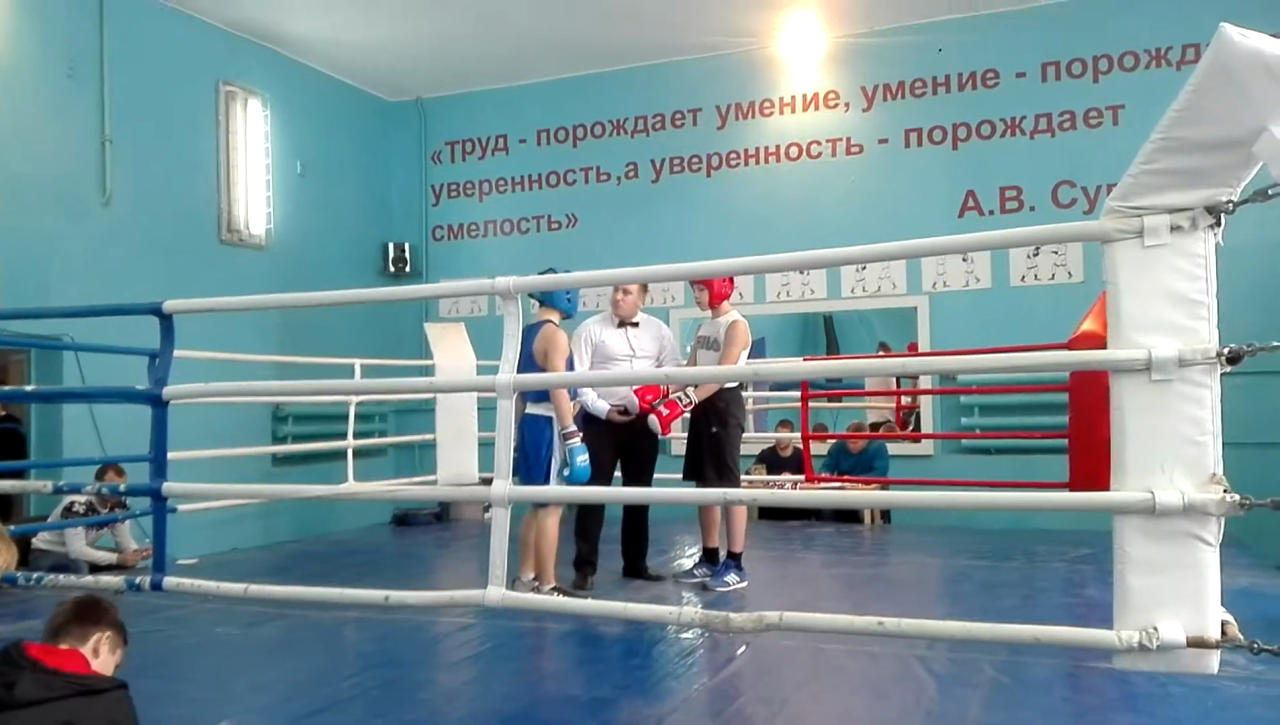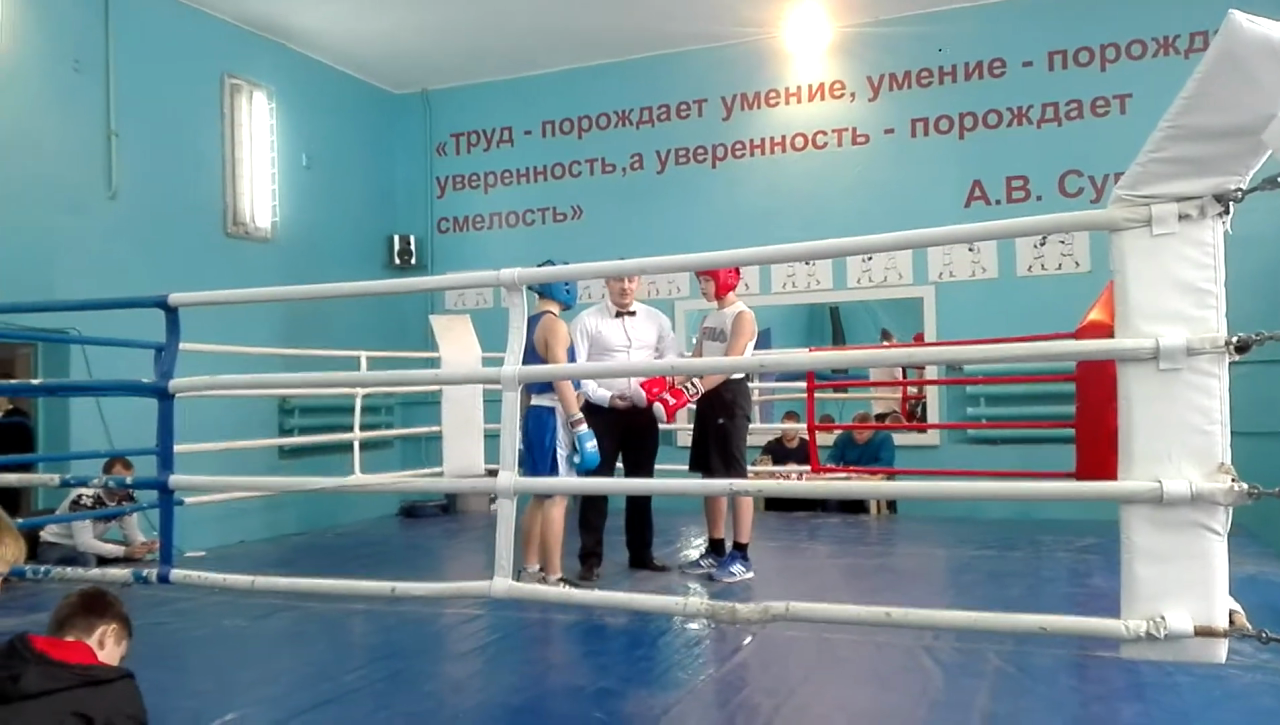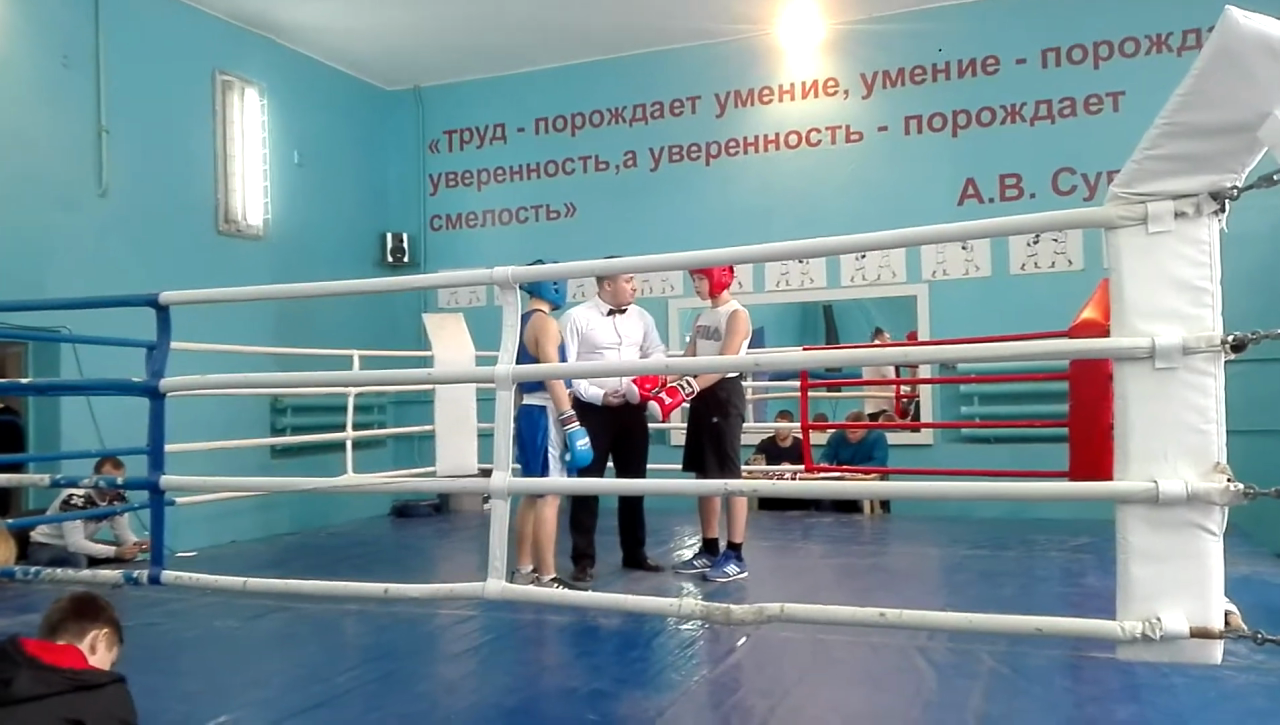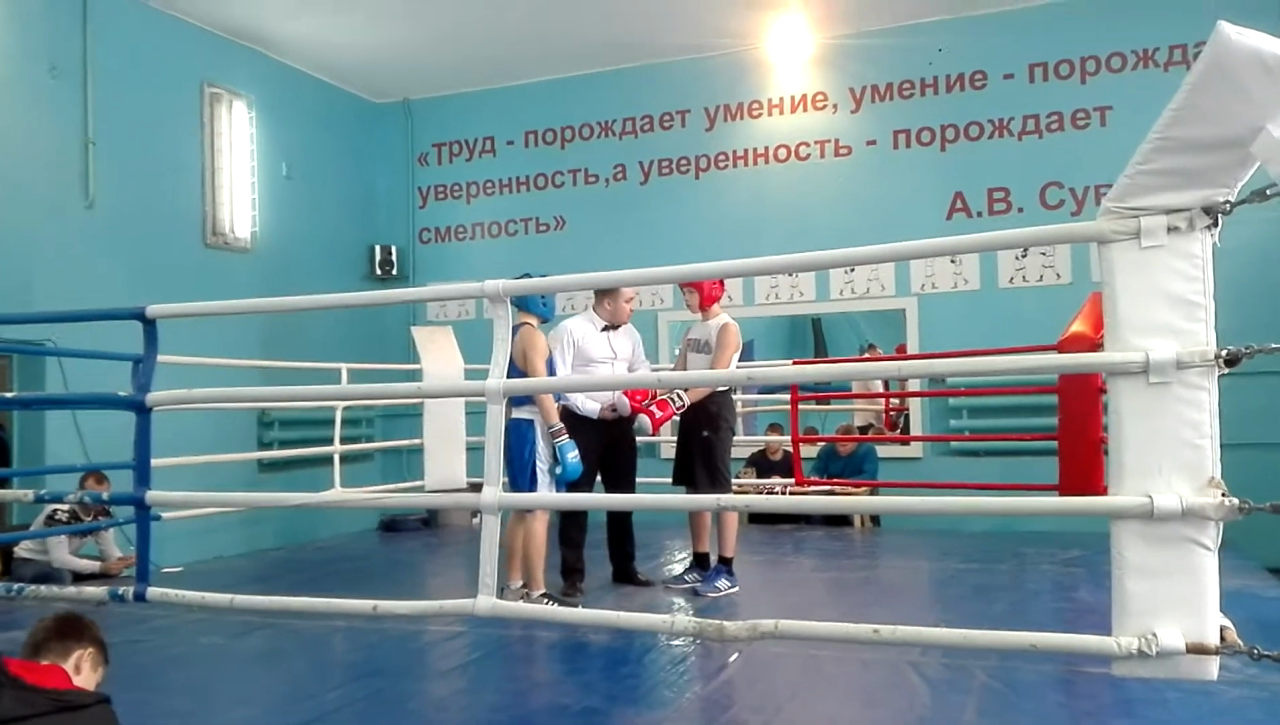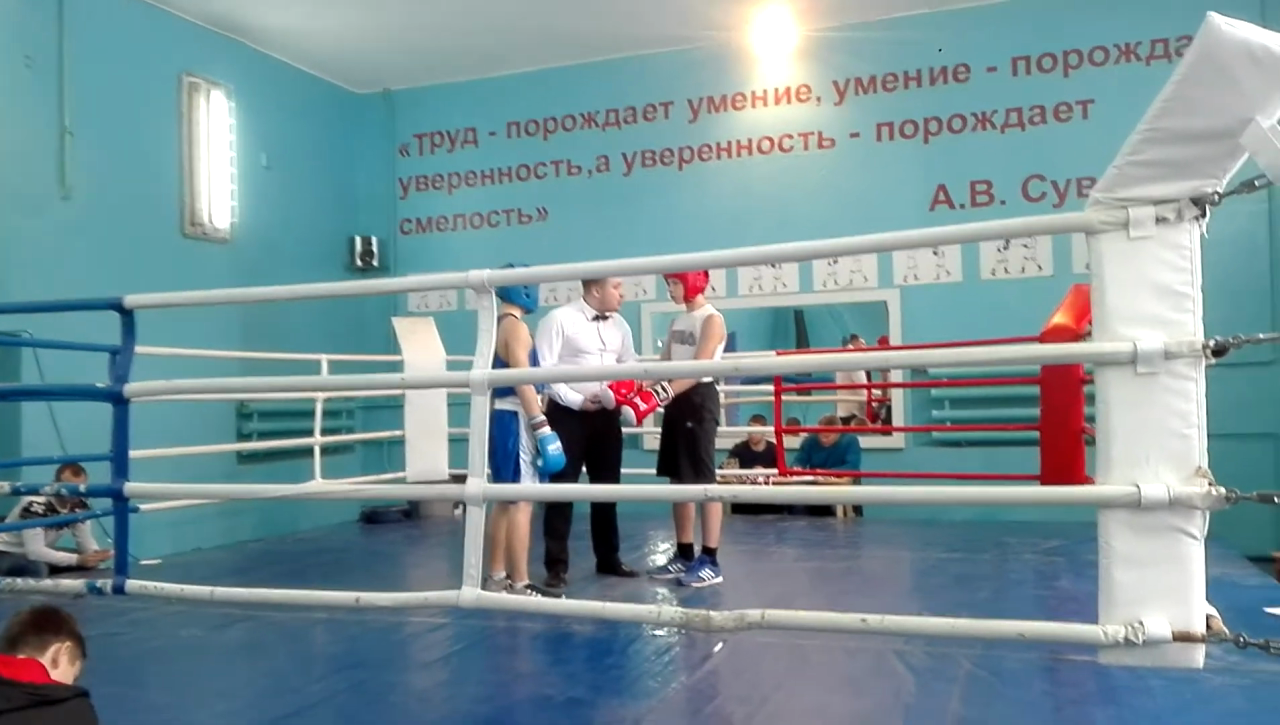
dt=0.2s
person 1, frame 1
left shoulder: (527, 333)
right shoulder: (555, 335)
right elbow: (557, 390)
left wrist: (519, 432)
right wrist: (572, 437)
left hip: (530, 421)
right hip: (549, 423)
left knee: (537, 504)
right knee: (551, 506)
left ankle: (526, 578)
right ankle: (547, 587)
person 1, frame 2
left shoulder: (529, 325)
right shoulder: (555, 325)
right elbow: (561, 380)
left wrist: (523, 423)
right wrist: (579, 424)
left hip: (535, 413)
right hip: (553, 414)
left knee: (539, 495)
right knee: (556, 497)
left ankle: (531, 569)
right ankle: (552, 577)
person 1, frame 3
left shoulder: (521, 323)
right shoulder: (545, 323)
right elbow: (552, 377)
right wrist: (571, 422)
left hip: (527, 412)
right hip: (545, 413)
left knee: (531, 494)
right knee: (548, 496)
left ankle: (524, 570)
right ankle: (546, 577)
person 1, frame 4
left shoulder: (510, 336)
right shoulder: (533, 336)
right elbow: (541, 390)
right wrist: (561, 435)
left hip: (517, 425)
right hip: (534, 427)
left knee: (521, 508)
right knee: (538, 510)
left ankle: (514, 585)
right ankle: (536, 593)
person 1, frame 5
left shoulder: (494, 327)
right shoulder: (516, 327)
right elbow: (522, 381)
right wrist: (542, 427)
left hip: (500, 416)
right hip: (516, 418)
left knee: (504, 500)
right knee: (521, 501)
left ankle: (497, 576)
right ankle: (520, 584)
person 2, frame 1
left shoulder: (736, 325)
right shoulder: (704, 327)
right elbow: (690, 370)
left wrist: (684, 401)
right wrist: (662, 392)
left hip: (724, 404)
right hip: (702, 405)
left knee: (728, 485)
right knee: (705, 485)
left ankle: (735, 565)
right ankle: (710, 559)
person 2, frame 2
left shoulder: (743, 316)
right shoulder: (709, 319)
right elbow: (696, 361)
left wrist: (690, 391)
right wrist: (668, 384)
left hip: (731, 395)
right hip: (708, 397)
left knee: (735, 476)
right knee: (711, 475)
left ankle: (741, 556)
right ankle: (716, 550)
person 2, frame 3
left shoulder: (736, 315)
right shoulder: (702, 317)
right elbow: (688, 360)
left wrist: (685, 389)
left hip: (724, 394)
right hip: (701, 396)
left knee: (729, 475)
right knee: (704, 475)
left ankle: (735, 556)
right ankle: (710, 549)
person 2, frame 4
left shoulder: (727, 328)
right shoulder: (693, 330)
right elbow: (678, 373)
left wrist: (675, 402)
right wrist: (650, 395)
left hip: (715, 408)
right hip: (692, 410)
left knee: (719, 489)
right knee: (695, 489)
left ankle: (726, 570)
right ankle: (700, 564)
person 2, frame 5
left shoulder: (711, 320)
right shoulder: (678, 322)
right elbow: (663, 364)
left wrist: (659, 394)
right wrist: (634, 386)
left hip: (698, 399)
right hip: (676, 401)
left knee: (704, 480)
right knee: (679, 480)
left ankle: (710, 561)
right ankle: (684, 554)
person 3, frame 1
left shoulder: (659, 331)
right shoulder: (590, 329)
left elbow: (672, 369)
right wrist: (602, 410)
left hip: (642, 419)
right hip: (601, 419)
left knee: (639, 492)
left ankle: (635, 562)
right ankle: (585, 567)
person 3, frame 2
left shoulder: (656, 319)
right shoulder: (587, 321)
left elbow: (671, 357)
right wrist: (604, 398)
left hip: (643, 410)
right hip: (601, 410)
left knee: (641, 483)
left ankle: (641, 553)
right ankle: (591, 559)
person 3, frame 3
left shoulder: (641, 317)
right shoulder: (576, 318)
left elbow: (656, 354)
right wrist: (598, 396)
left hip: (633, 408)
right hip: (592, 409)
left knee: (633, 481)
right knee: (588, 482)
left ankle: (635, 553)
right ankle: (583, 560)
person 3, frame 4
left shoulder: (629, 333)
right shoulder: (569, 330)
left elbow: (641, 369)
right wrist: (594, 409)
left hip: (621, 422)
right hip: (581, 422)
left knee: (623, 495)
right knee: (577, 497)
left ankle: (625, 567)
right ankle: (573, 575)
person 3, frame 5
left shoulder: (619, 325)
right shoulder: (559, 320)
left elbow: (629, 362)
right elbow: (543, 370)
right wrist: (577, 401)
left hip: (607, 414)
right hip: (568, 414)
left knee: (607, 487)
right knee: (562, 487)
left ankle: (608, 558)
right ankle: (557, 566)
